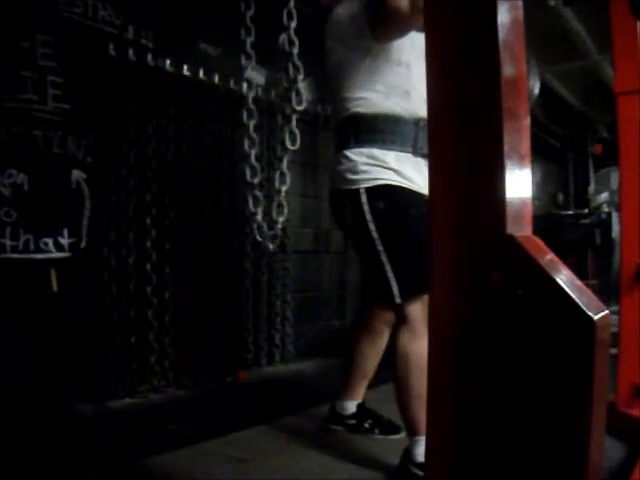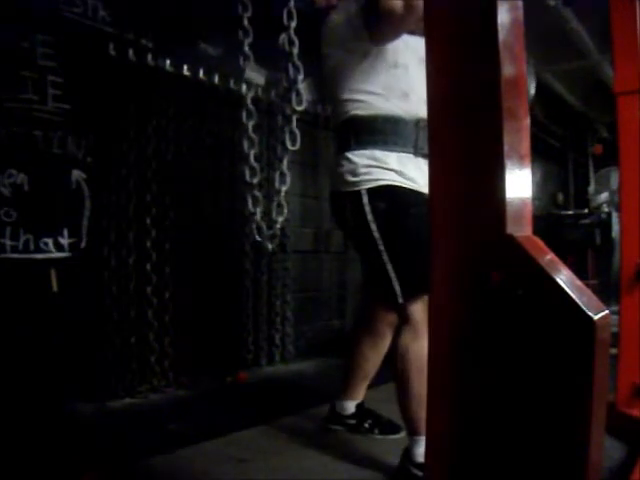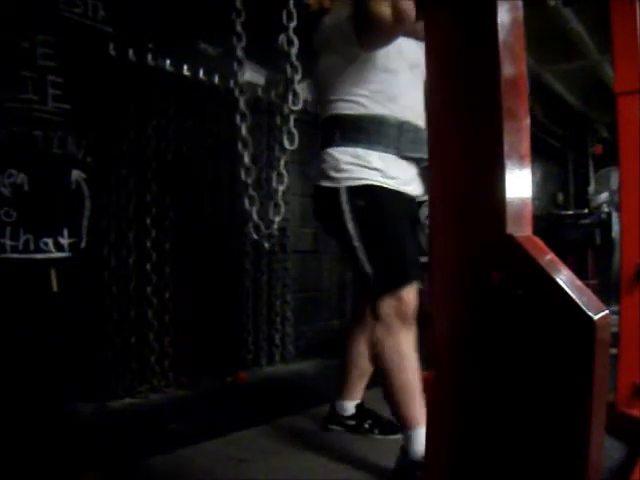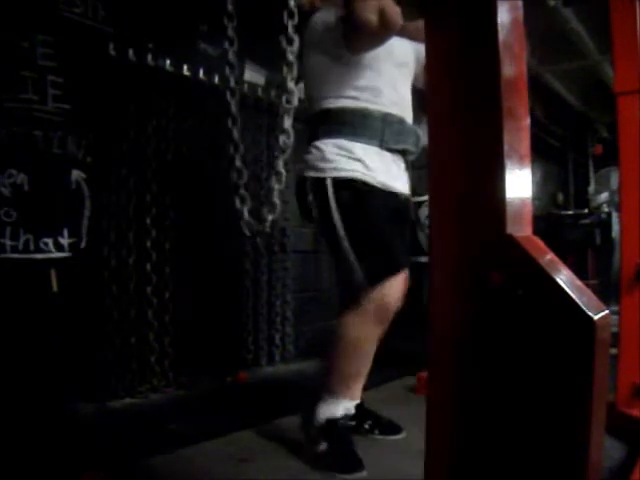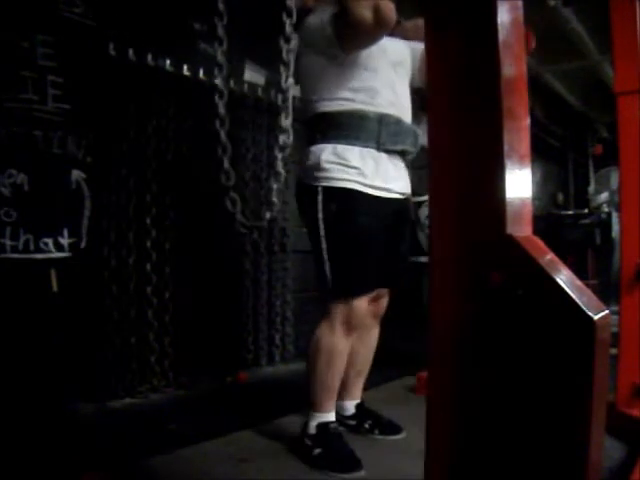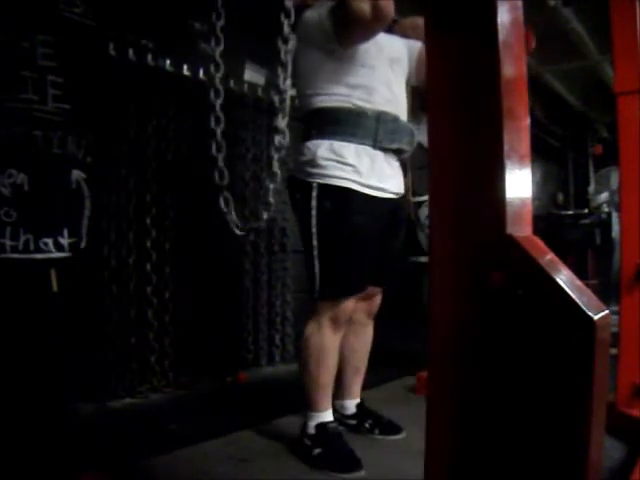
dt=0.2s
person 1, frame 1
left shoulder: (414, 39)
left hip: (413, 185)
right hip: (378, 184)
left knee: (386, 309)
right knee: (419, 312)
left ankle: (347, 407)
person 1, frame 2
left shoulder: (418, 41)
left hip: (414, 186)
right hip: (378, 186)
left knee: (389, 310)
right knee: (422, 312)
left ankle: (348, 408)
person 1, frame 3
left shoulder: (413, 45)
left hip: (400, 186)
right hip: (357, 182)
left knee: (382, 305)
right knee: (397, 305)
left ankle: (348, 407)
person 1, frame 4
left shoulder: (404, 46)
left hip: (389, 182)
right hip: (344, 178)
left knee: (378, 299)
right knee: (384, 294)
left ankle: (349, 407)
right ankle: (325, 415)
person 1, frame 5
left shoulder: (399, 46)
left hip: (391, 186)
right hip: (343, 185)
left knee: (374, 305)
right knee: (347, 310)
left ankle: (349, 407)
right ankle: (319, 427)
person 1, frame 6
left shoulder: (396, 43)
left hip: (386, 186)
right hip: (338, 182)
left knee: (366, 302)
right knee: (337, 307)
left ankle: (349, 406)
right ankle: (317, 426)
